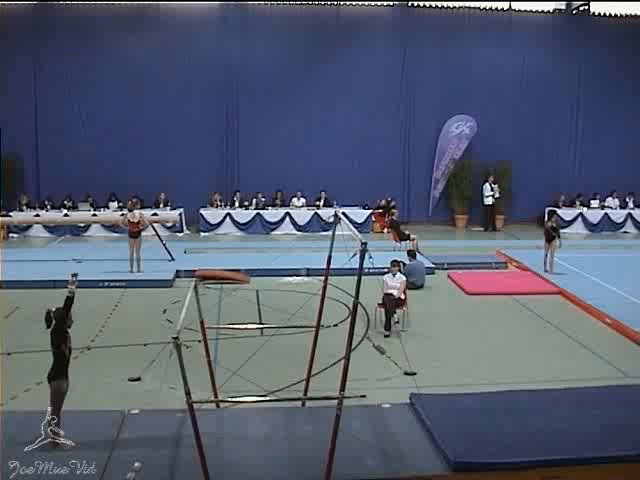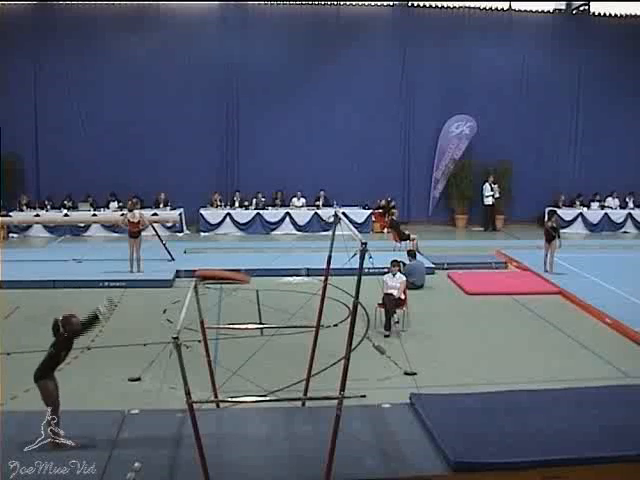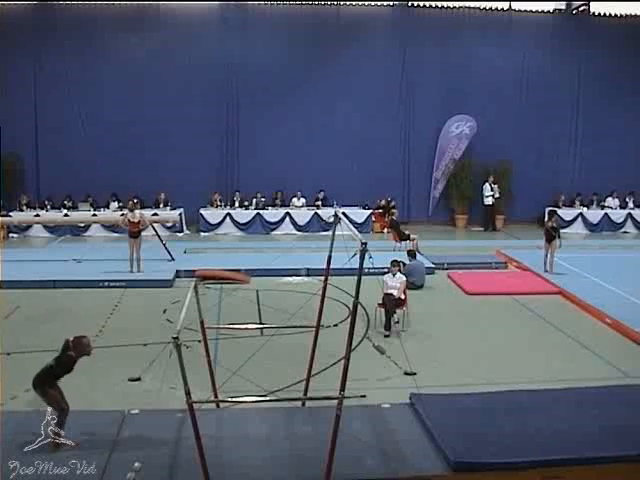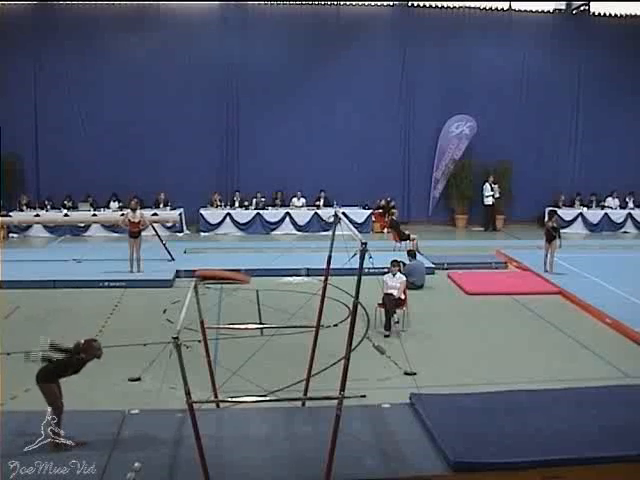
dt=0.4s
person 1, frame 1
left shoulder: (62, 333)
right shoulder: (56, 333)
left elbow: (66, 310)
right elbow: (64, 312)
left wrist: (72, 287)
right wrist: (71, 287)
left hip: (62, 375)
right hip: (57, 377)
left knee: (57, 409)
right knee: (55, 410)
person 1, frame 2
left shoulder: (66, 337)
right shoulder: (64, 338)
left elbow: (83, 326)
right elbow: (84, 327)
left wrist: (100, 311)
right wrist: (101, 312)
left hip: (48, 374)
right hip: (43, 376)
left knee: (55, 408)
right knee: (54, 409)
right ankle: (55, 439)
person 1, frame 3
left shoulder: (72, 355)
right shoulder: (69, 359)
right elbow: (52, 369)
right wrist: (42, 393)
left hip: (48, 381)
right hip: (42, 383)
left knee: (64, 409)
right knee: (63, 410)
right ankle: (56, 442)
person 1, frame 4
left shoulder: (81, 356)
right shoulder: (79, 360)
left elbow: (62, 350)
right elbow: (58, 360)
left hip: (50, 377)
right hip: (45, 378)
left knee: (58, 408)
right knee: (58, 408)
right ankle: (56, 442)
